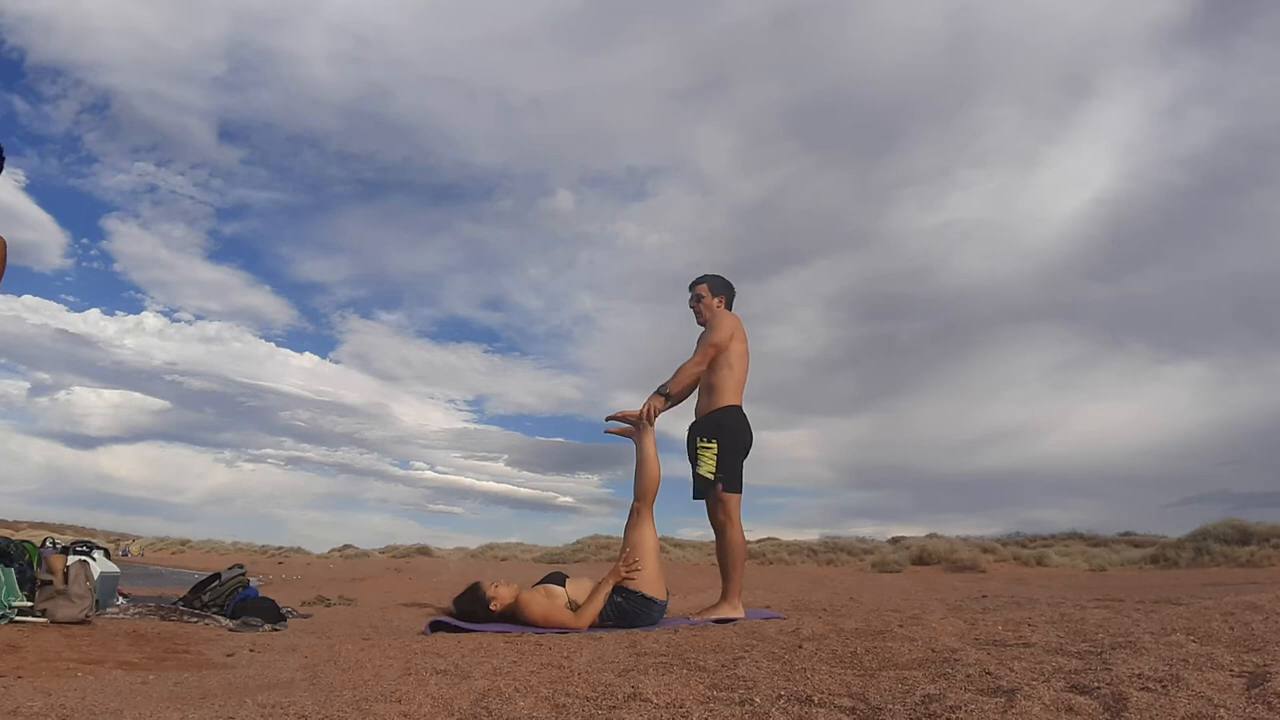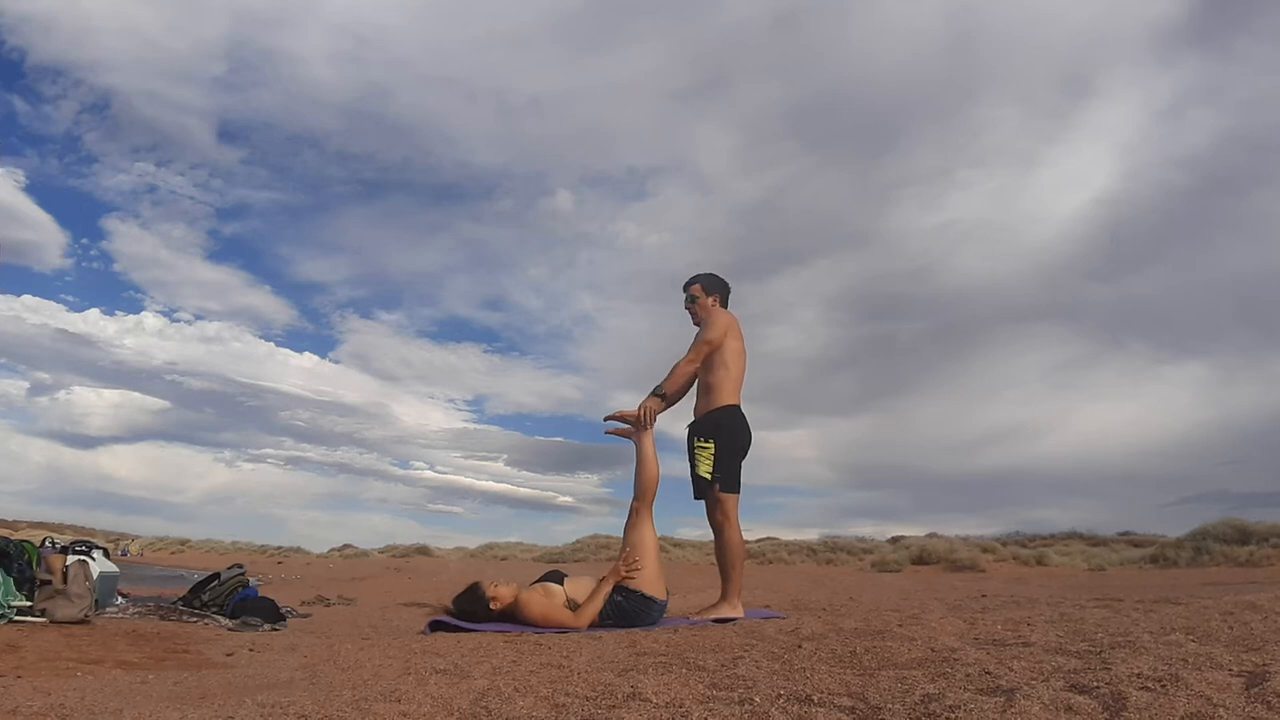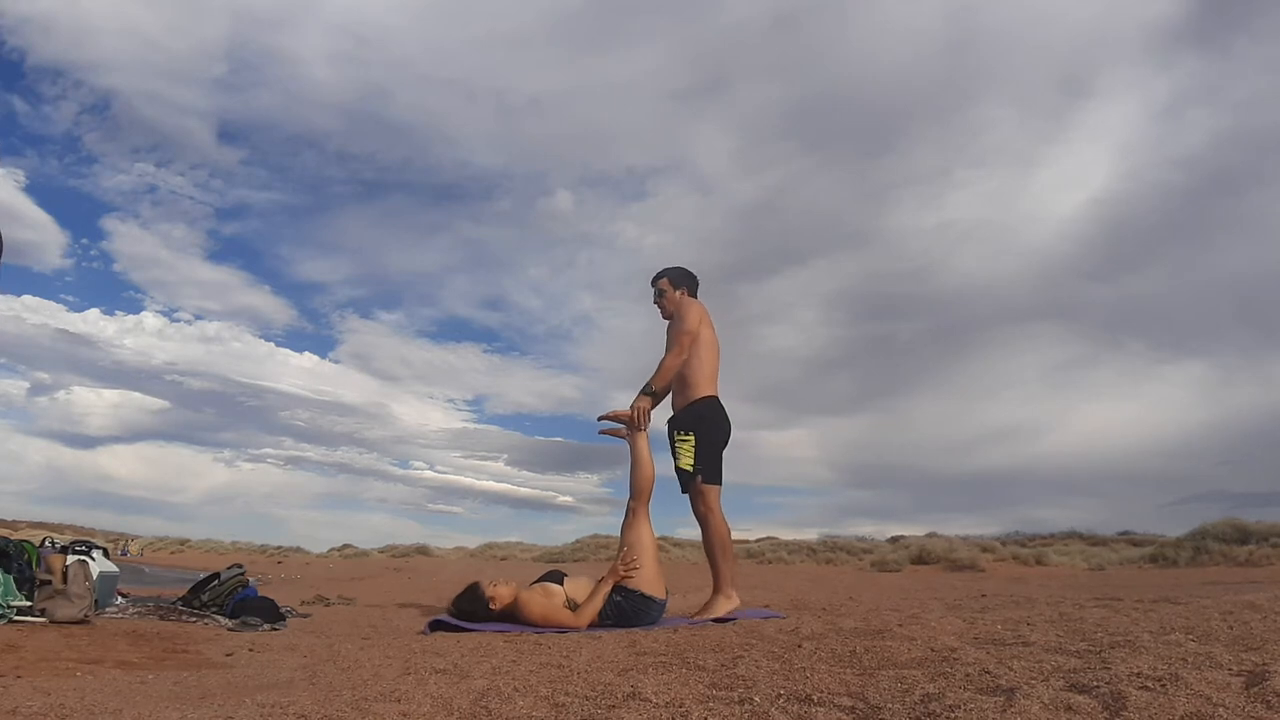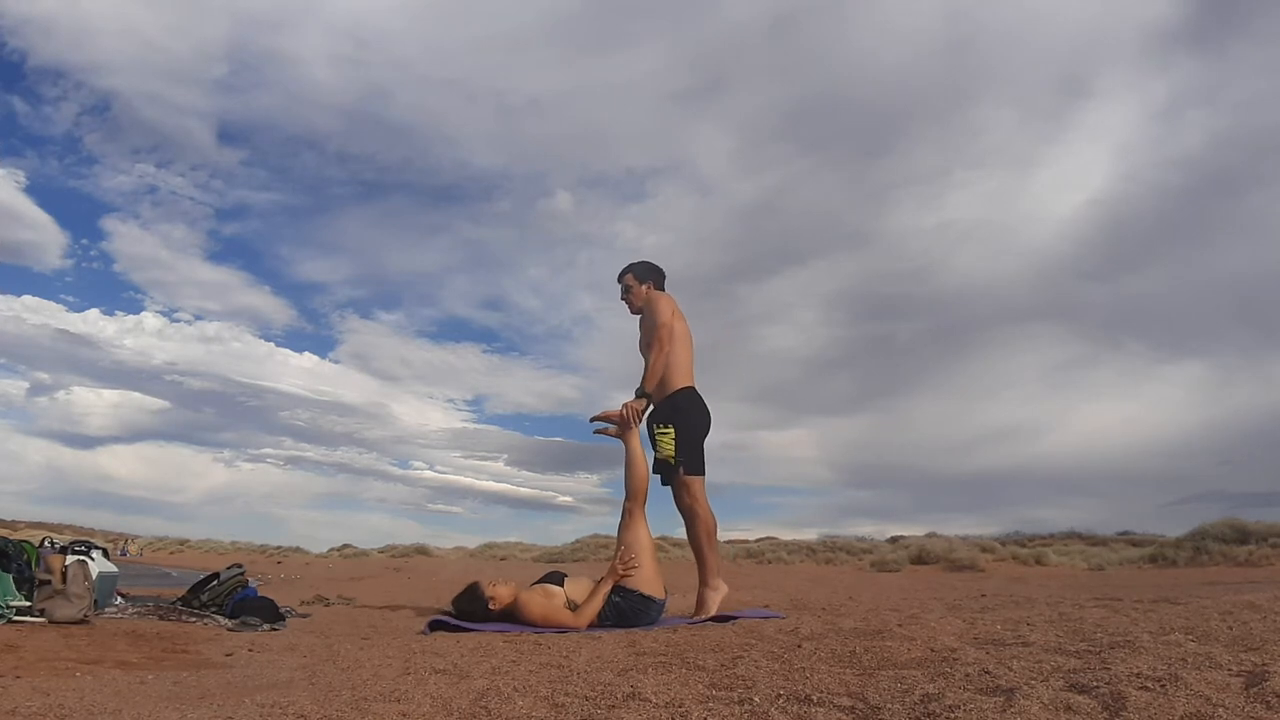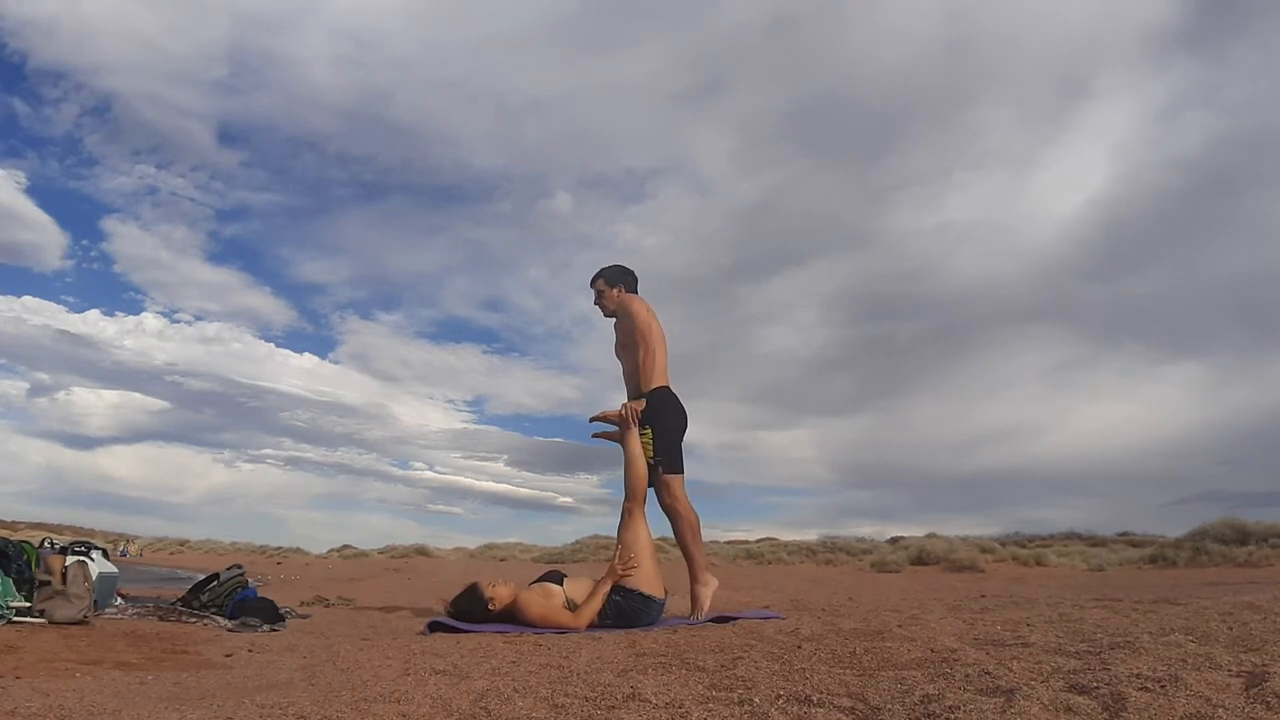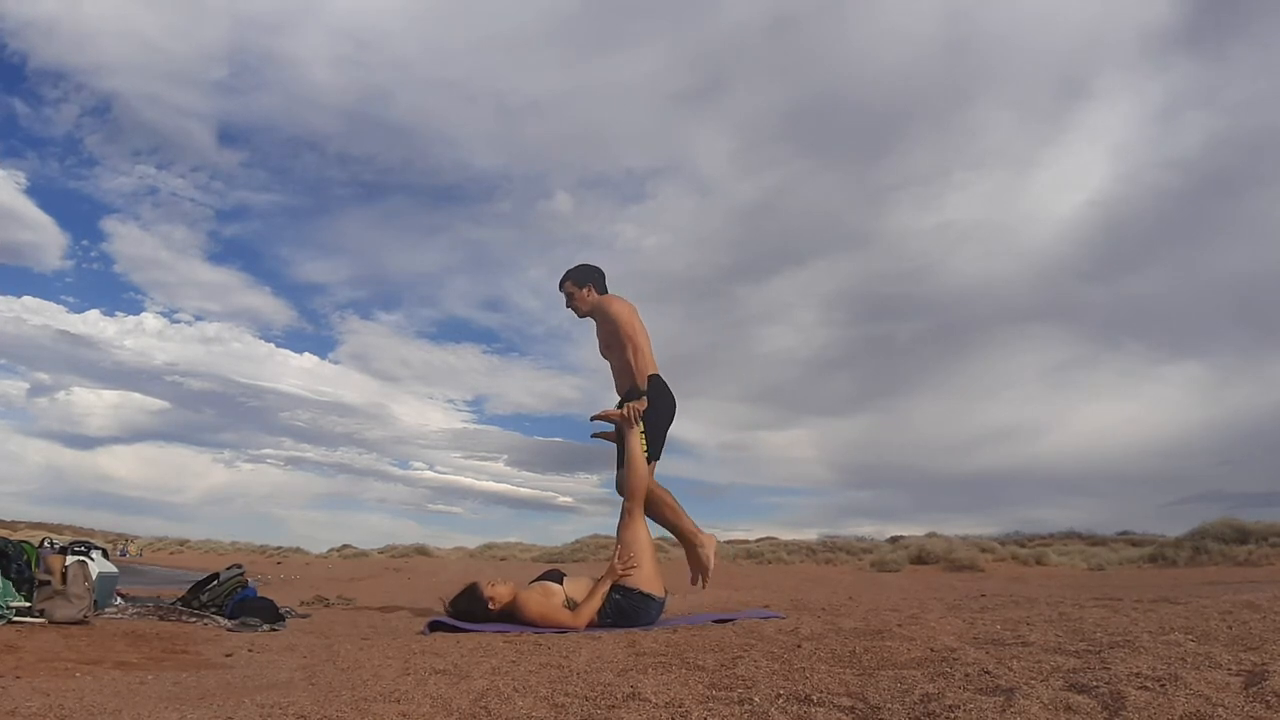
dt=0.7s
person 1, frame 1
left shoulder: (725, 321)
right shoulder: (712, 336)
left elbow: (696, 364)
right elbow: (691, 384)
left wrist: (659, 394)
right wrist: (655, 409)
left hip: (722, 426)
right hip: (714, 428)
left knee: (727, 516)
right knee: (720, 518)
left ankle: (732, 602)
right ankle: (729, 601)
person 1, frame 2
left shoulder: (721, 319)
right shoulder: (711, 335)
left elbow: (690, 363)
right elbow: (687, 382)
left wrist: (655, 397)
right wrist: (653, 410)
left hip: (722, 426)
right hip: (714, 428)
left knee: (725, 516)
right knee: (719, 517)
left ankle: (731, 602)
right ankle: (729, 600)
person 1, frame 3
left shoulder: (690, 309)
right shoulder: (682, 325)
left elbow: (676, 357)
right elbow: (673, 380)
left wrist: (645, 394)
right wrist: (643, 410)
left hip: (701, 417)
right hip: (693, 420)
left knee: (707, 505)
right knee: (704, 509)
left ankle: (725, 591)
right ankle: (722, 592)
person 1, frame 4
left shoulder: (659, 303)
right shoulder: (652, 319)
left elbow: (659, 350)
left wrist: (640, 398)
right wrist: (636, 411)
left hip: (680, 408)
right hip: (673, 412)
left knee: (691, 497)
right knee: (687, 500)
left ankle: (711, 582)
right ankle: (709, 582)
person 1, frame 5
left shoulder: (632, 306)
right shoulder: (627, 323)
left elbow: (646, 348)
left wrist: (639, 398)
right wrist: (628, 414)
left hip: (656, 408)
right hip: (653, 410)
left knee: (672, 496)
right knee: (670, 497)
left ankle: (701, 577)
right ankle: (699, 576)
person 1, frame 6
left shoulder: (608, 305)
right shoulder: (605, 323)
left elbow: (634, 346)
left wrist: (639, 396)
left hip: (650, 398)
right hip: (644, 402)
left ankle: (697, 540)
right ankle: (692, 542)
person 2, frame 1
left shoulder: (527, 601)
right shoulder: (525, 603)
right elbow: (578, 621)
right wrist: (609, 580)
left hip: (632, 603)
right hip: (637, 604)
right knee: (641, 508)
left ankle: (641, 438)
right ankle: (645, 433)
person 2, frame 2
left shoulder: (526, 599)
right shoulder: (524, 603)
right elbow: (578, 621)
right wrist: (610, 580)
left hip: (631, 602)
right hip: (637, 603)
right knee: (640, 509)
left ankle: (640, 438)
right ankle: (643, 433)
person 2, frame 3
left shoulder: (526, 599)
right shoulder: (524, 603)
right elbow: (577, 621)
right wrist: (609, 580)
left hip: (629, 601)
right hip: (637, 602)
right knee: (637, 508)
left ankle: (635, 437)
right ankle: (638, 433)
person 2, frame 4
left shoulder: (526, 600)
right shoulder: (523, 604)
right elbow: (577, 621)
right wrist: (609, 579)
left hip: (630, 603)
right hip: (636, 603)
right knee: (633, 508)
left ankle: (628, 437)
right ankle: (631, 431)
person 2, frame 5
left shoulder: (524, 600)
right shoulder: (523, 603)
right elbow: (577, 621)
right wrist: (609, 579)
left hip: (632, 602)
right hip: (635, 603)
right knee: (633, 508)
left ankle: (628, 437)
right ankle: (630, 429)
person 2, frame 6
left shoulder: (522, 601)
right shoulder: (523, 603)
right elbow: (577, 621)
right wrist: (608, 578)
left hip: (631, 602)
right hip: (636, 603)
right knee: (632, 509)
left ankle: (628, 435)
right ankle: (630, 430)
